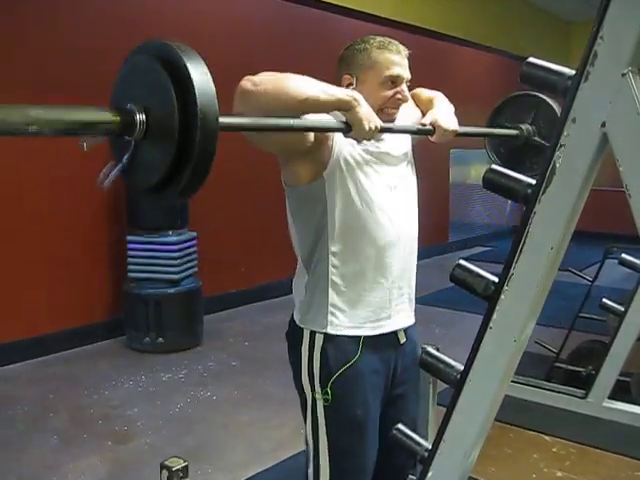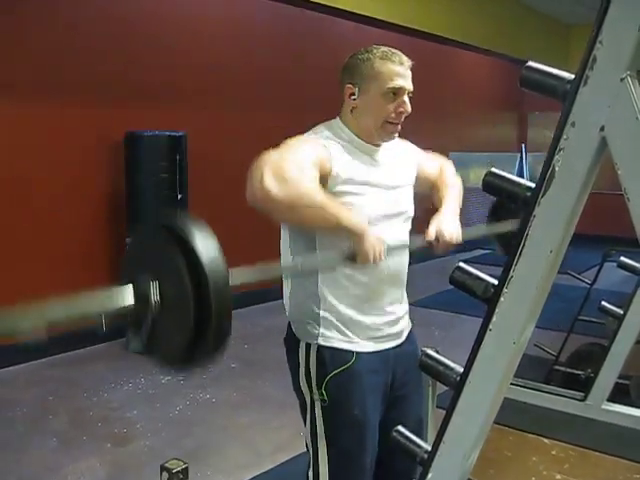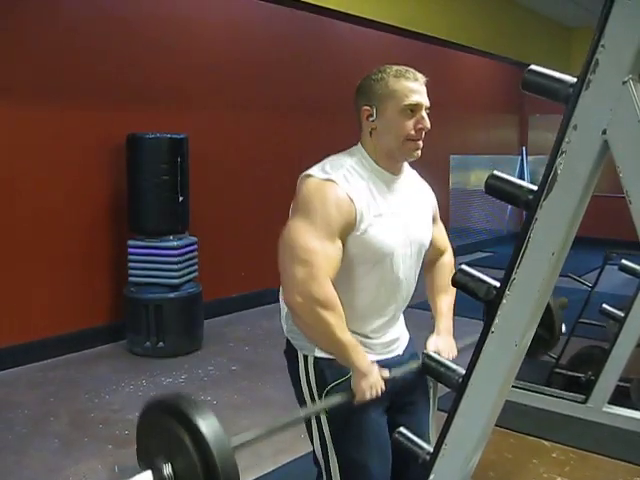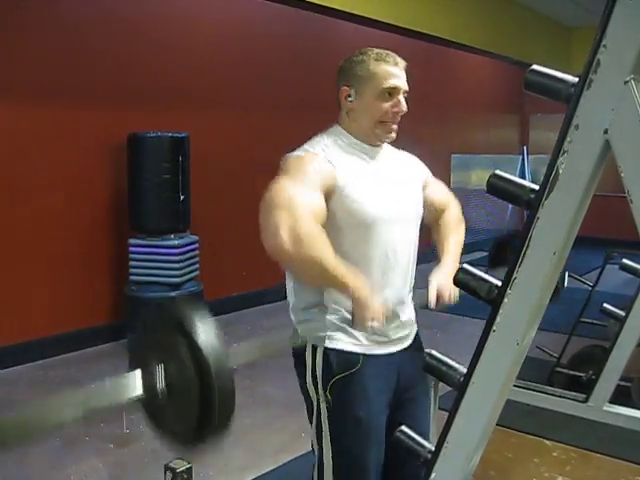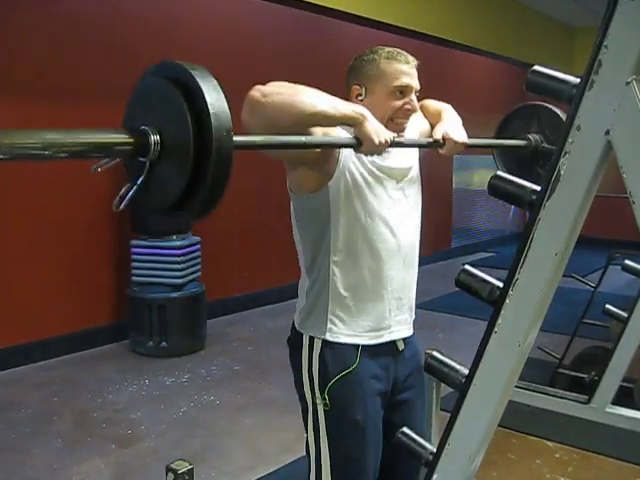
dt=0.4s
person 1, frame 1
left shoulder: (397, 128)
right shoulder: (318, 140)
left elbow: (428, 95)
right elbow: (254, 93)
left wrist: (441, 111)
right wrist: (349, 102)
left hip: (398, 332)
right hip: (337, 341)
person 1, frame 2
left shoulder: (402, 153)
right shoulder: (316, 152)
left elbow: (444, 170)
right elbow: (268, 187)
left wrist: (448, 211)
right wrist: (356, 228)
left hip: (399, 339)
right hip: (336, 349)
person 1, frame 3
left shoulder: (419, 188)
right shoulder: (331, 189)
left elbow: (440, 255)
right elbow: (304, 294)
left wrist: (444, 325)
right wrist: (358, 365)
left hip: (397, 353)
right hip: (333, 362)
person 1, frame 4
left shoulder: (407, 164)
right shoulder: (316, 163)
left elbow: (448, 211)
right elbow: (285, 236)
left wrist: (446, 267)
right wrist: (357, 289)
left hip: (404, 343)
right hip: (340, 354)
person 1, frame 5
left shoulder: (404, 139)
right shoulder: (325, 148)
left elbow: (436, 106)
right elbow: (261, 103)
left wrist: (449, 123)
right wrist: (358, 118)
left hip: (400, 341)
right hip: (338, 348)
